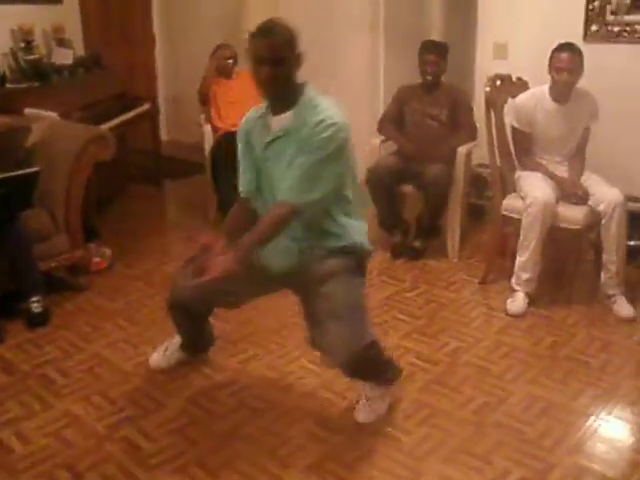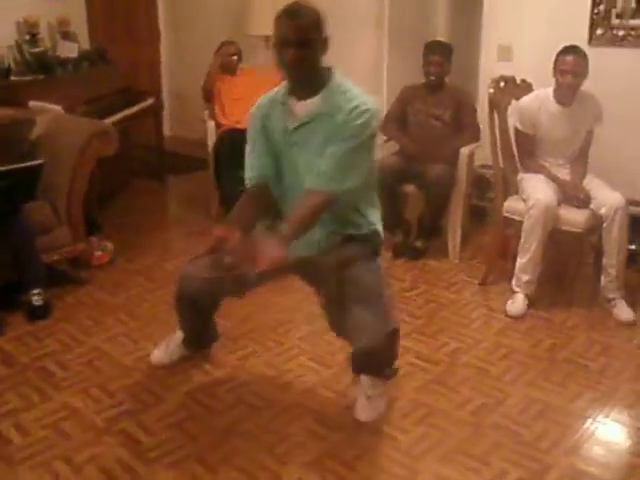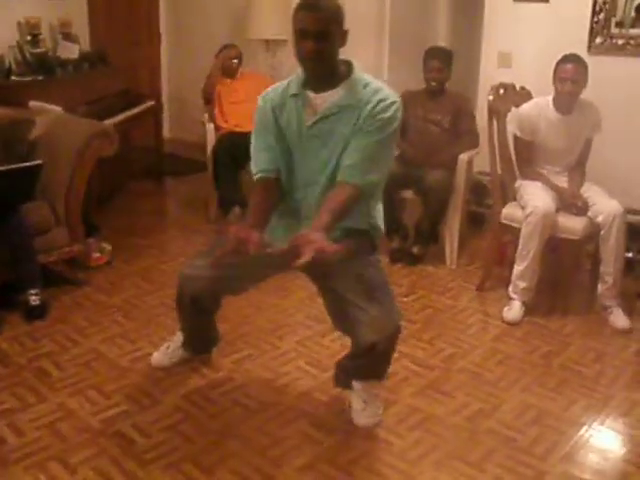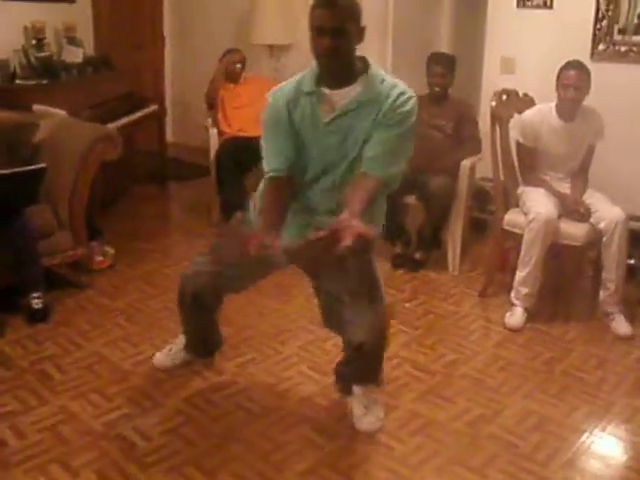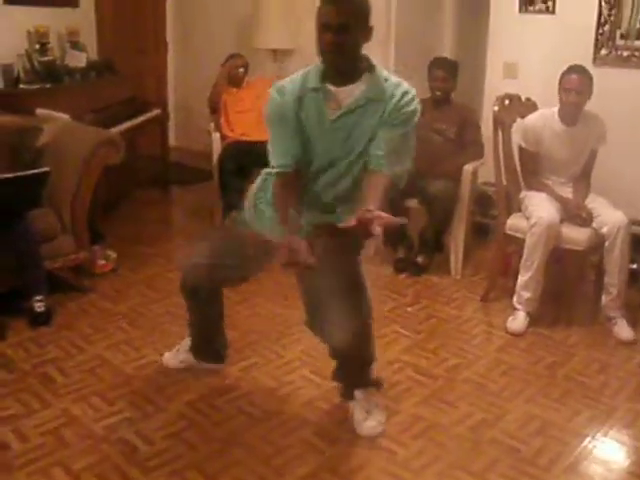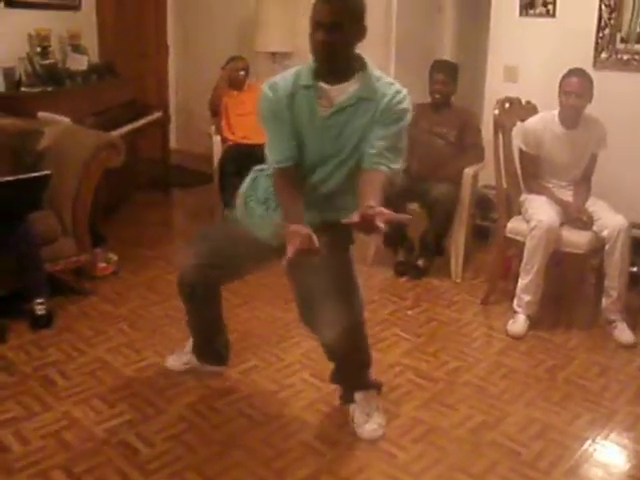
dt=0.1s
person 1, frame 1
left shoulder: (326, 124)
right shoulder: (251, 124)
left elbow: (292, 205)
right elbow: (250, 198)
left wrist: (239, 255)
right wrist: (224, 240)
left hip: (328, 247)
right hip: (266, 243)
left knee: (348, 348)
right knee: (184, 292)
left ankle: (381, 377)
right ankle: (194, 344)
person 1, frame 2
left shoulder: (356, 110)
right shoulder: (264, 110)
left elbow: (326, 190)
right elbow: (260, 183)
left wrist: (283, 241)
right wrist: (237, 229)
left hip: (343, 235)
right hip: (275, 225)
left knee: (375, 331)
right knee: (193, 283)
left ankle: (373, 375)
right ankle: (195, 339)
person 1, frame 3
left shoulder: (378, 103)
right shoulder: (273, 102)
left elbow: (353, 181)
right elbow: (268, 176)
left wrist: (318, 229)
right wrist: (251, 227)
left hip: (343, 230)
right hip: (278, 221)
left knee: (380, 325)
right knee: (194, 282)
left ankle: (362, 378)
right ankle: (195, 342)
person 1, frame 4
left shoulder: (395, 100)
right shoulder: (284, 98)
left elbow: (373, 170)
right elbow: (279, 174)
left wrist: (349, 217)
right wrist: (266, 231)
left hip: (336, 225)
right hip: (277, 217)
left knee: (367, 326)
right knee: (198, 281)
left ankle: (359, 383)
right ankle: (197, 345)
person 1, frame 5
left shoulder: (398, 99)
right shoulder: (287, 94)
left elbow: (383, 166)
right elbow: (286, 169)
left wrist: (368, 210)
right wrist: (288, 229)
left hip: (332, 222)
right hip: (269, 211)
left knee: (346, 329)
right knee: (197, 275)
left ankle: (359, 388)
right ankle: (206, 349)
person 1, frame 6
left shoulder: (388, 98)
right shoulder: (279, 90)
left elbow: (377, 160)
right elbow: (284, 167)
left wrist: (369, 206)
right wrist: (294, 222)
left hip: (327, 218)
right hip: (263, 206)
left knee: (338, 324)
right knee: (193, 273)
left ankle: (359, 391)
right ankle: (209, 350)
person 2, frame 1
left shoulder: (588, 102)
right shoulder: (525, 103)
left elbow: (578, 153)
right elbow: (523, 157)
left wrist: (574, 181)
right wrist: (559, 181)
left hip: (571, 170)
right hip: (535, 170)
left knee: (614, 200)
right knee: (541, 200)
left ankle: (613, 287)
right ankle: (522, 287)
person 2, frame 2
left shoulder: (592, 106)
right shoulder: (529, 105)
left elbow: (581, 156)
right elbow: (526, 159)
left wrist: (576, 183)
right wrist: (561, 183)
left hip: (573, 173)
right hip: (537, 172)
left knee: (616, 204)
right knee: (543, 202)
left ankle: (613, 290)
right ankle: (522, 288)
person 2, frame 3
left shoulder: (591, 114)
right shoulder: (529, 112)
left elbow: (579, 165)
right elbow: (524, 167)
left wrist: (574, 191)
right wrist: (558, 191)
left hip: (571, 181)
right hip: (535, 180)
left knee: (614, 212)
right knee: (541, 209)
left ankle: (610, 298)
right ankle: (518, 295)
person 2, frame 4
left shoulder: (593, 120)
right shoulder: (531, 119)
left elbow: (582, 170)
right elbow: (527, 173)
left wrist: (576, 197)
right wrist: (562, 196)
left hip: (573, 187)
right hip: (538, 186)
left knee: (617, 219)
right knee: (544, 216)
left ankle: (612, 305)
right ankle: (520, 301)
person 2, frame 5
left shoulder: (596, 125)
right shoulder: (534, 123)
left elbow: (584, 175)
right elbow: (529, 177)
left wrist: (578, 202)
right wrist: (564, 201)
left hip: (576, 192)
right hip: (540, 190)
left knee: (619, 223)
right knee: (546, 220)
left ankle: (614, 310)
right ankle: (523, 305)
person 2, frame 6
left shoulder: (596, 129)
right shoulder: (535, 127)
left elbow: (585, 179)
right elbow: (530, 181)
left wrist: (579, 205)
right wrist: (564, 205)
left hip: (576, 195)
right hip: (541, 194)
left knee: (619, 226)
right knee: (546, 224)
left ankle: (614, 312)
right ankle: (523, 308)
person 3, frame 1
left shoulder: (456, 96)
right shoulder: (405, 92)
left elbow: (469, 131)
right elbow: (384, 123)
left wrist: (444, 148)
right wrist: (401, 141)
left hip: (438, 160)
right hip: (407, 156)
left knee: (437, 178)
right knee: (376, 173)
left ankle: (424, 232)
right ankle: (396, 228)
person 3, frame 2
left shoulder: (460, 97)
right shoulder: (409, 93)
left elbow: (472, 132)
right elbow: (388, 123)
left wrist: (446, 149)
right wrist: (405, 142)
left hip: (440, 161)
right hip: (409, 157)
left knee: (439, 178)
right knee: (380, 171)
left ankle: (426, 231)
right ankle: (398, 227)
person 3, frame 3
left shoulder: (460, 103)
right shoulder: (409, 97)
left elbow: (471, 138)
left wrist: (445, 155)
right wrist: (404, 147)
left hip: (439, 167)
right hip: (409, 162)
left knee: (437, 184)
left ankle: (423, 237)
right ankle: (396, 232)
person 3, frame 4
left shoulder: (462, 109)
left elbow: (474, 144)
left wrist: (448, 161)
left hip: (442, 173)
right hip: (411, 168)
left knee: (440, 190)
left ankle: (425, 243)
right ankle: (399, 238)
person 3, frame 5
left shoulder: (465, 114)
left elbow: (476, 149)
left wrist: (450, 165)
left hip: (444, 177)
right hip: (413, 172)
left knee: (441, 194)
left ankle: (427, 247)
right ankle: (401, 242)
person 3, frame 6
left shoulder: (465, 117)
right shoulder: (416, 111)
left elbow: (476, 152)
left wrist: (451, 169)
right wrist: (410, 160)
left hip: (444, 181)
right hip: (415, 176)
left knee: (442, 197)
right knee: (386, 189)
left ankle: (427, 250)
right ankle: (402, 246)
person 4, frame 1
left shoulder: (251, 78)
right shoulder: (212, 82)
right elbow: (203, 99)
right wrist: (211, 68)
right hip: (228, 133)
right knee: (221, 153)
right ankle: (231, 207)
person 4, frame 2
left shoulder: (258, 74)
right shoulder: (216, 78)
right elbow: (207, 95)
right wrist: (216, 62)
right hip: (232, 131)
right knee: (222, 149)
right ankle: (234, 203)
person 4, frame 3
left shoulder: (256, 78)
right shoulder: (216, 82)
right elbow: (207, 97)
right wrist: (216, 65)
right hip: (231, 133)
right knee: (222, 151)
right ankle: (233, 206)
person 4, frame 4
left shoulder: (259, 83)
right shoulder: (219, 87)
right elbow: (210, 102)
right wrist: (220, 70)
left hip: (262, 137)
right hip: (234, 139)
right knee: (225, 157)
right ankle: (236, 210)
person 4, frame 5
left shoulder: (260, 86)
right shoulder: (222, 91)
right elbow: (213, 106)
right wrist: (223, 73)
left hip: (264, 141)
right hip: (236, 142)
right knee: (227, 162)
right ankle: (236, 211)
person 4, frame 6
left shoulder: (260, 90)
right shoulder: (222, 93)
right elbow: (214, 109)
right wrist: (223, 77)
left hip: (263, 144)
right hip: (237, 145)
right knee: (228, 166)
